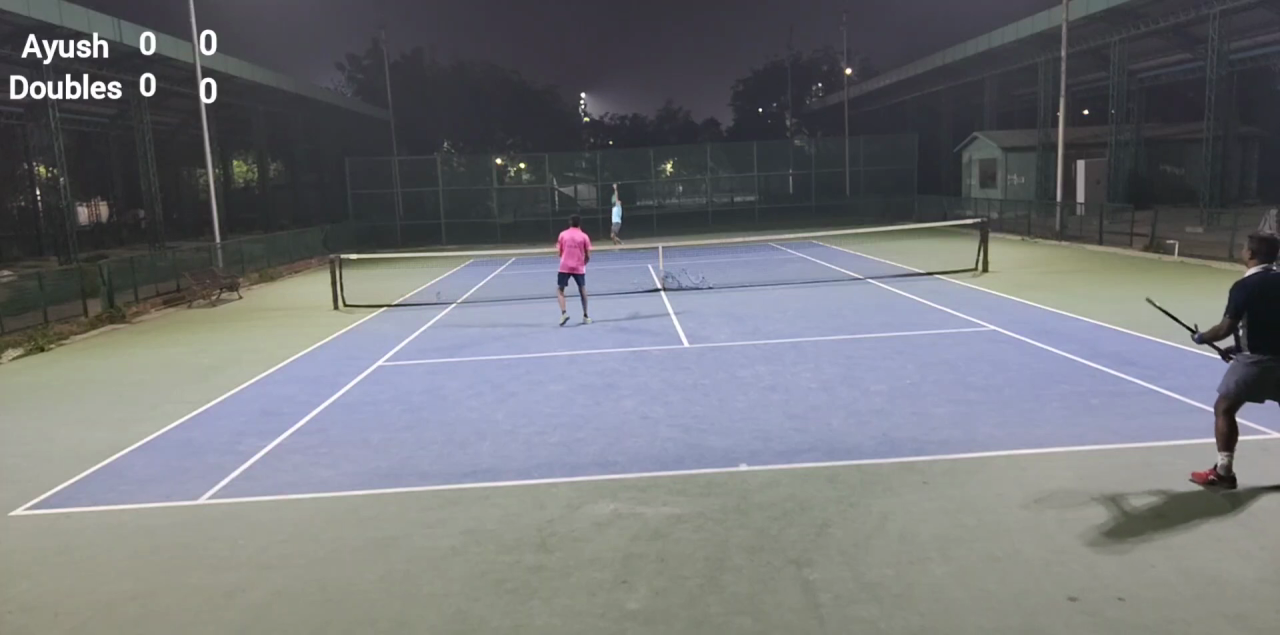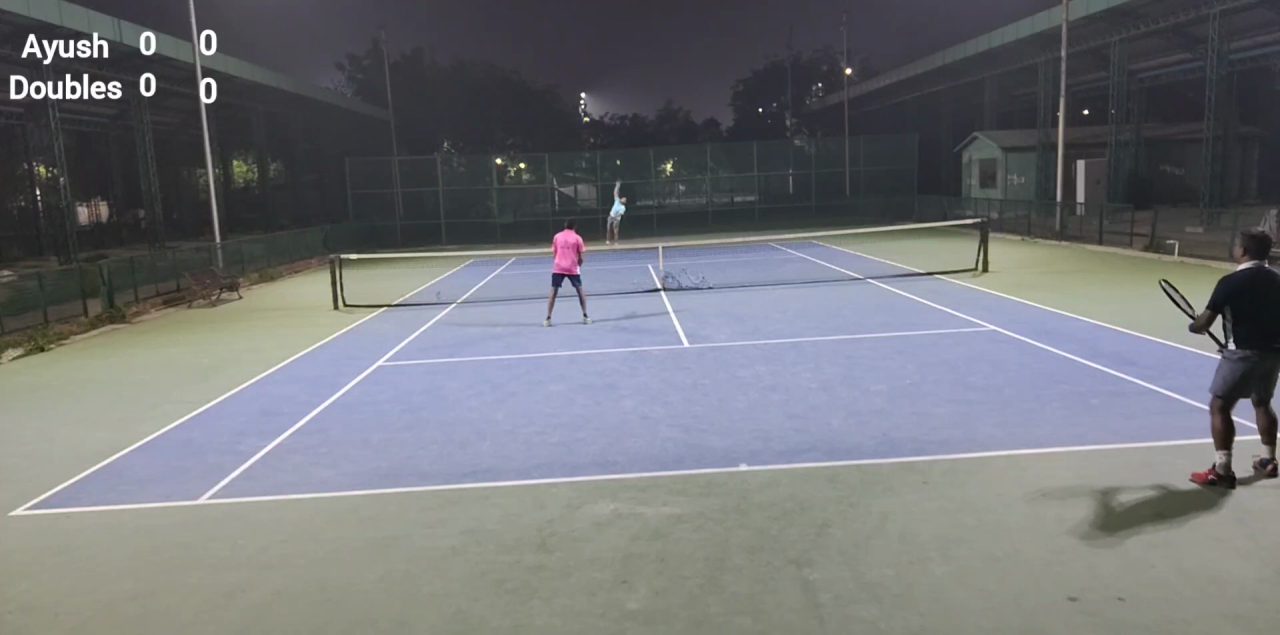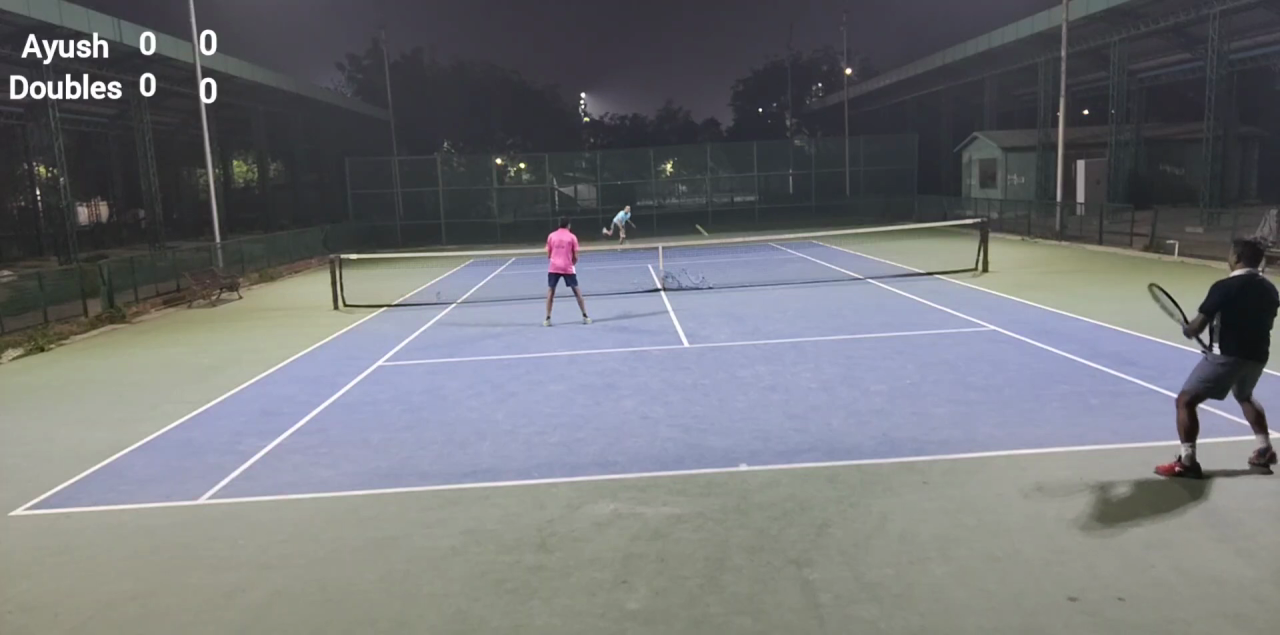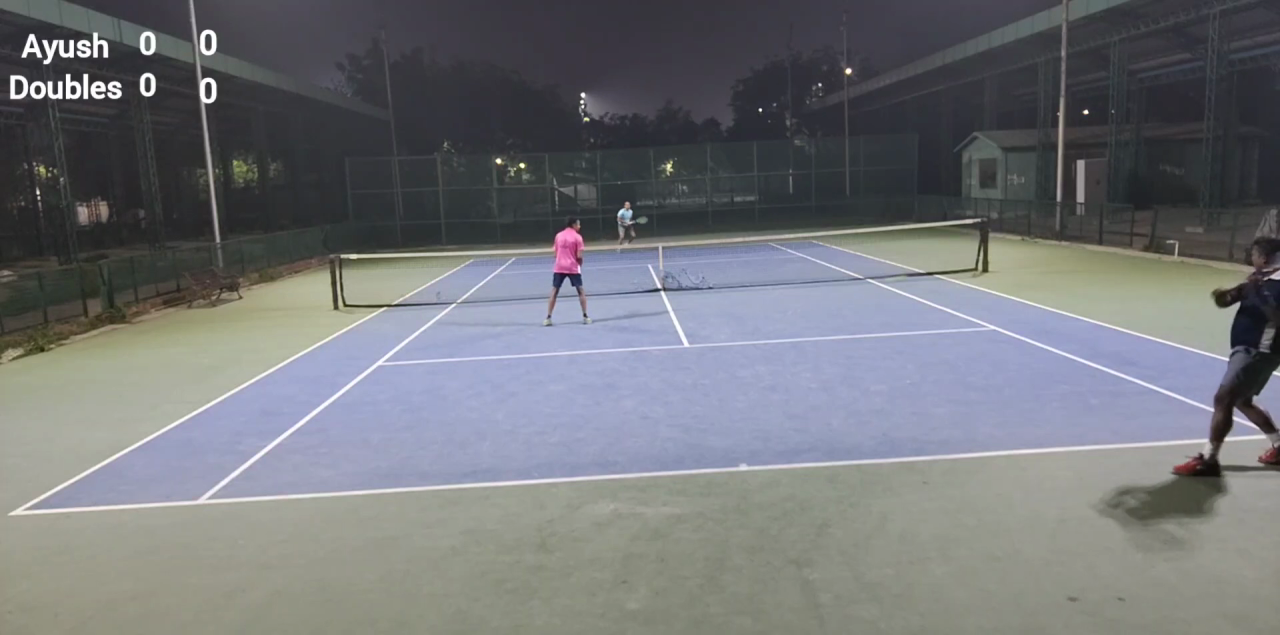
dt=0.4s
person 1, frame 1
left shoulder: (1244, 287)
left elbow: (1226, 328)
left wrist: (1200, 337)
left hip: (1256, 358)
left knee: (1224, 409)
left ankle: (1223, 472)
person 1, frame 2
left shoulder: (1231, 282)
left elbow: (1205, 322)
left wrist: (1194, 326)
left hip: (1243, 353)
left knee: (1219, 408)
left ankle: (1223, 471)
person 1, frame 3
left shoulder: (1224, 288)
left elbow: (1196, 327)
left wrist: (1188, 331)
left hip: (1225, 357)
right hip: (1256, 356)
left knee: (1185, 402)
right knee: (1245, 397)
left ankle: (1187, 462)
person 1, frame 4
right shoulder: (1259, 279)
right elbow: (1224, 300)
right wrist: (1232, 292)
left hip: (1258, 352)
right hip: (1250, 350)
left knee: (1223, 399)
right knee: (1243, 401)
left ankle: (1208, 460)
